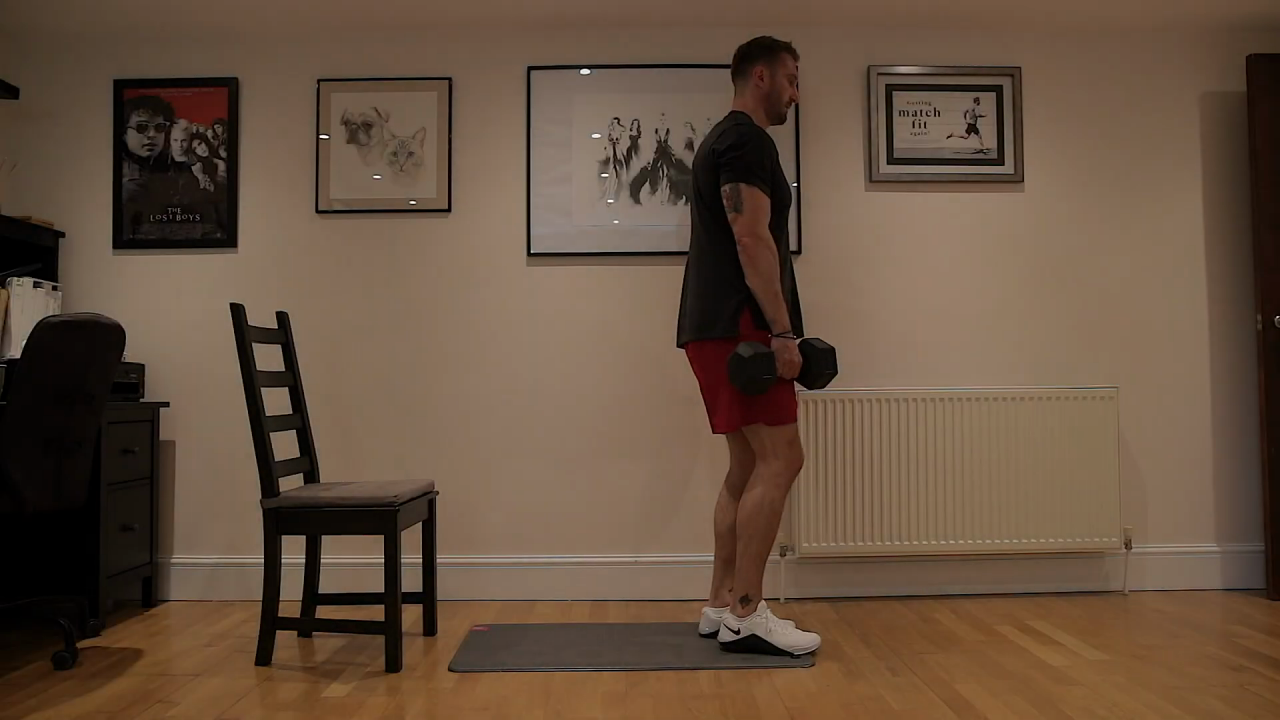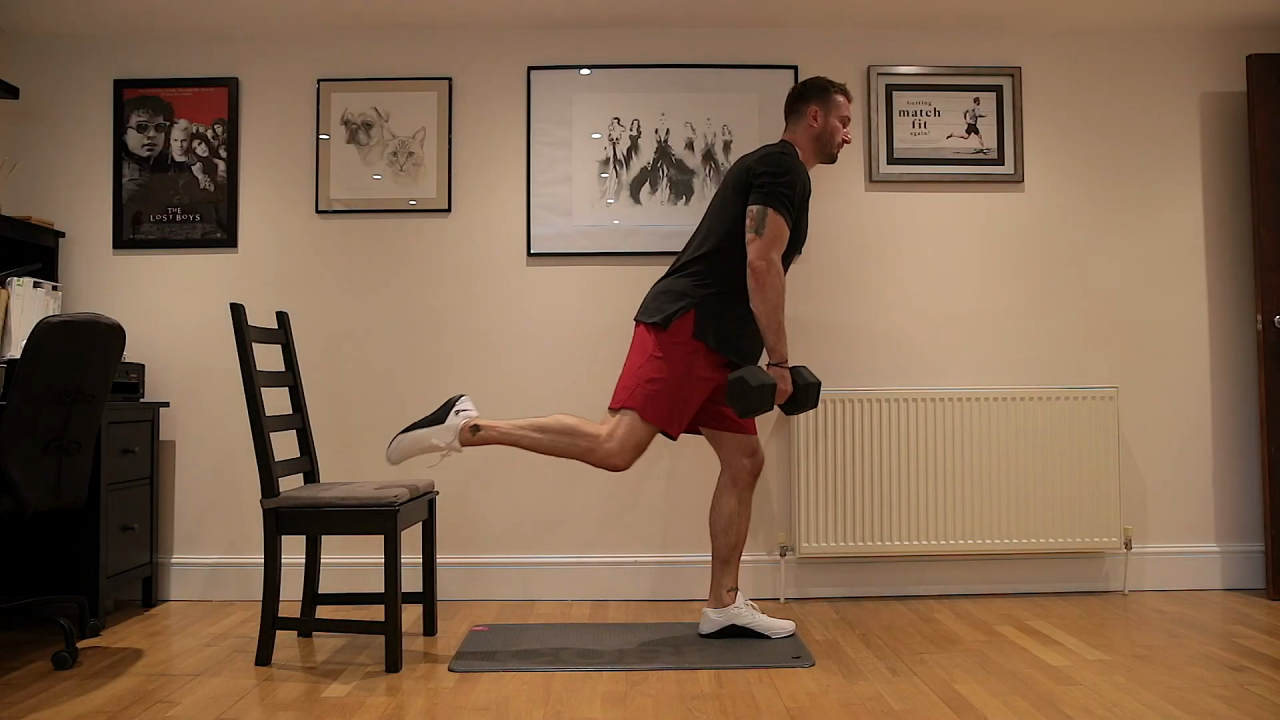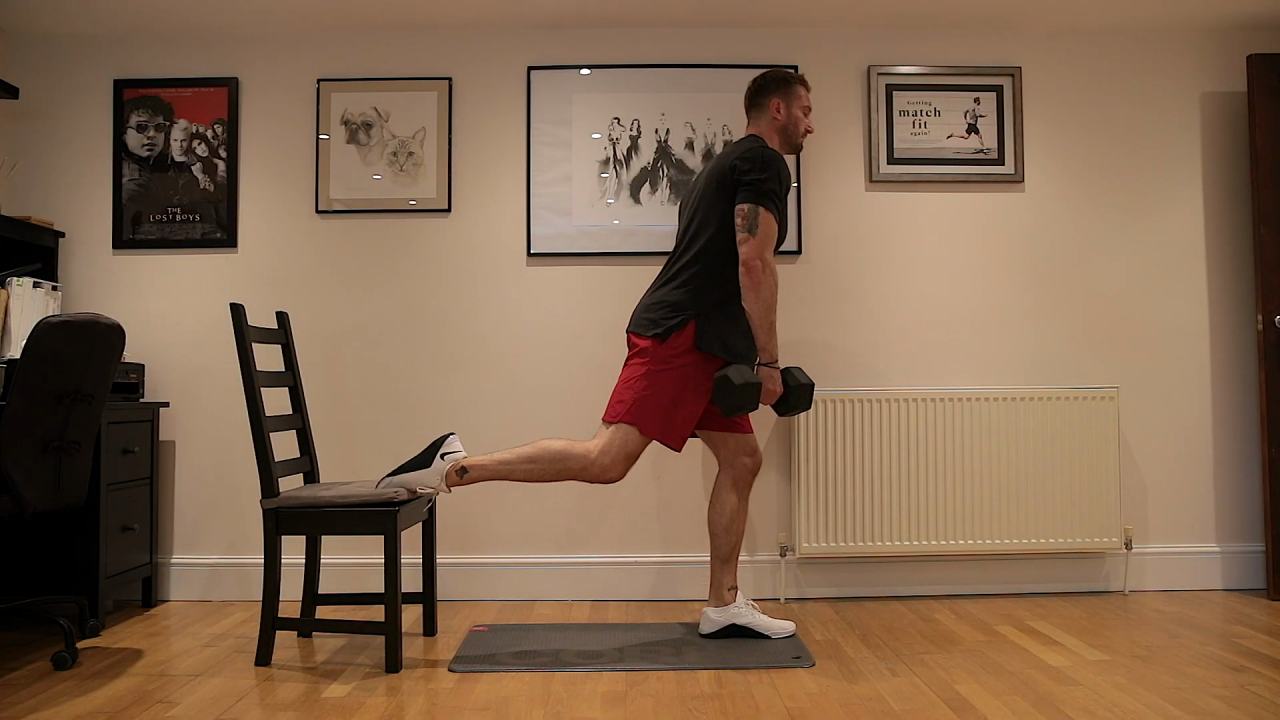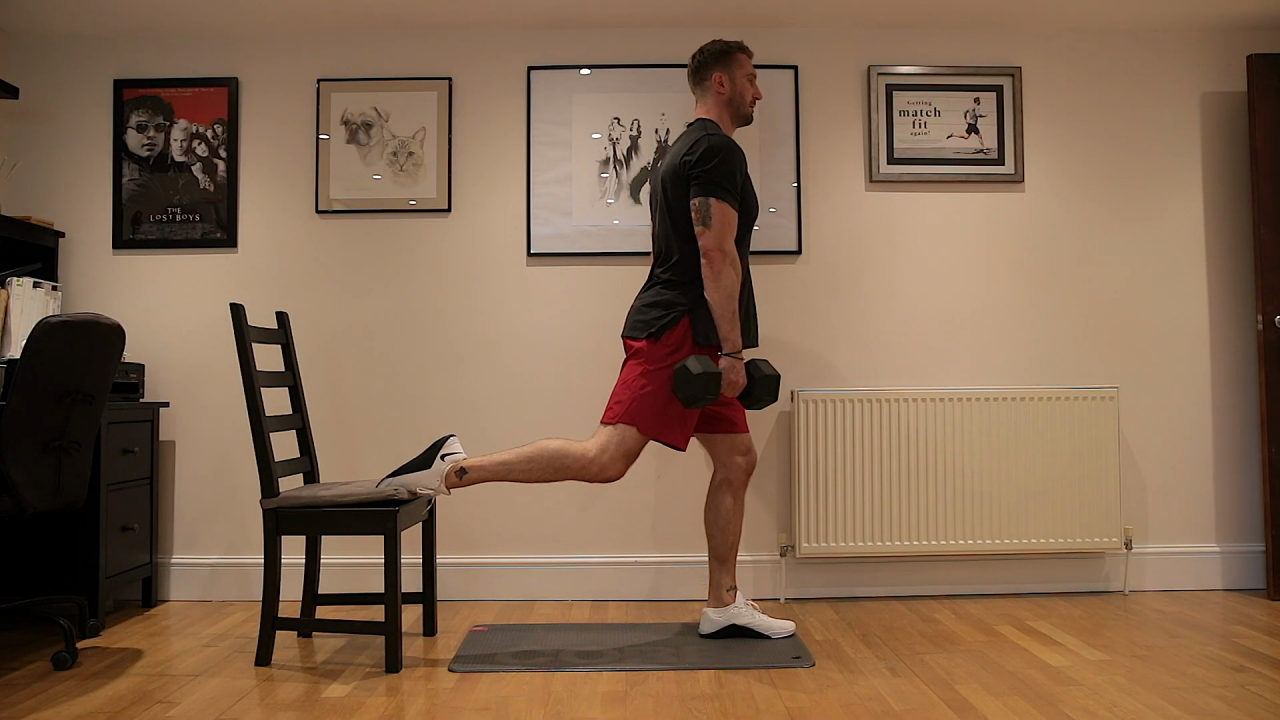
dt=1s
person 1, frame 1
left shoulder: (728, 140)
right shoulder: (747, 140)
right elbow: (752, 240)
right wrist: (782, 333)
left hip: (724, 323)
right hip: (737, 324)
left knee: (750, 466)
right knee: (779, 463)
left ankle: (722, 606)
right ankle: (745, 614)
person 1, frame 2
left shoulder: (773, 170)
right shoulder: (782, 168)
right elbow: (761, 265)
left wrist: (762, 355)
right wrist: (779, 361)
left hip: (712, 339)
right hip: (686, 326)
left knee: (744, 463)
right knee: (614, 447)
left ankle: (723, 606)
right ankle: (465, 427)
person 1, frame 3
left shoulder: (731, 165)
right shoulder: (764, 164)
right elbow: (754, 265)
right wrist: (769, 362)
left hip: (699, 339)
right hip: (682, 335)
left knee: (742, 460)
right knee: (606, 459)
left ankle: (724, 606)
right ankle: (454, 466)
person 1, frame 4
left shoulder: (689, 150)
right shoulder: (717, 149)
right elbow: (716, 254)
right wrist: (733, 351)
left hip: (686, 335)
right hip: (681, 332)
left knee: (737, 462)
right knee: (605, 458)
left ankle: (724, 607)
right ankle: (452, 468)
